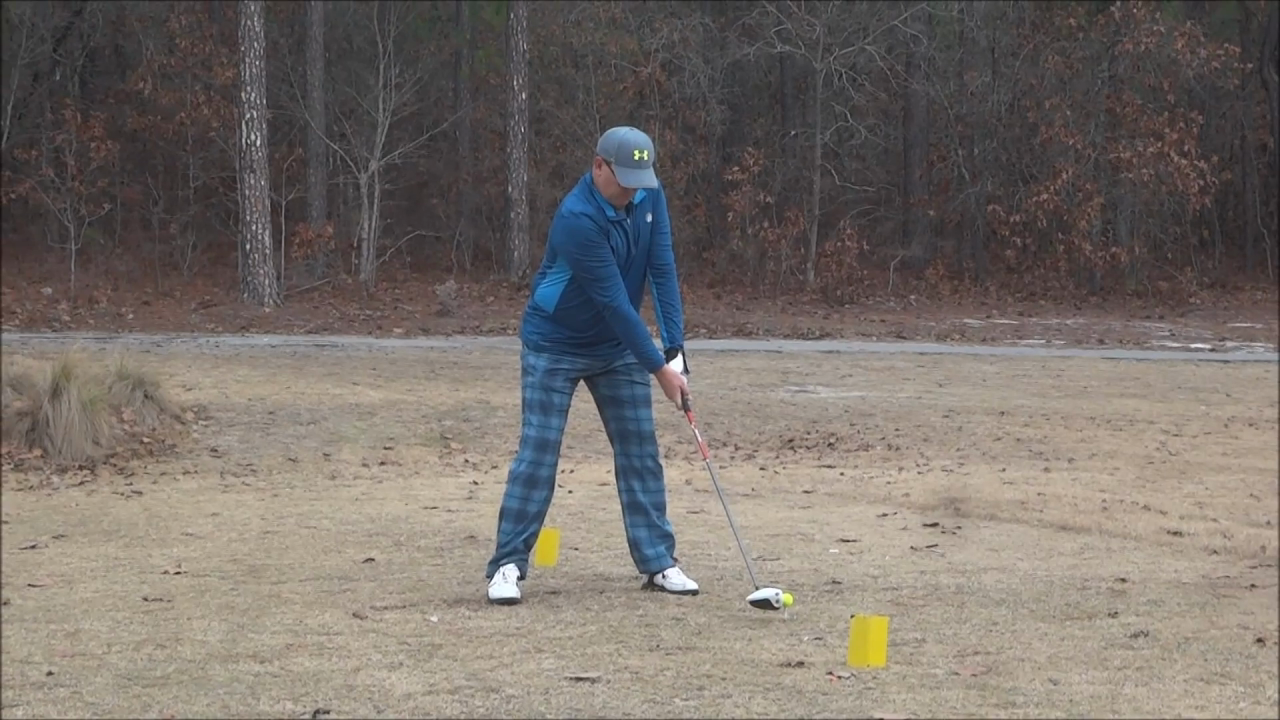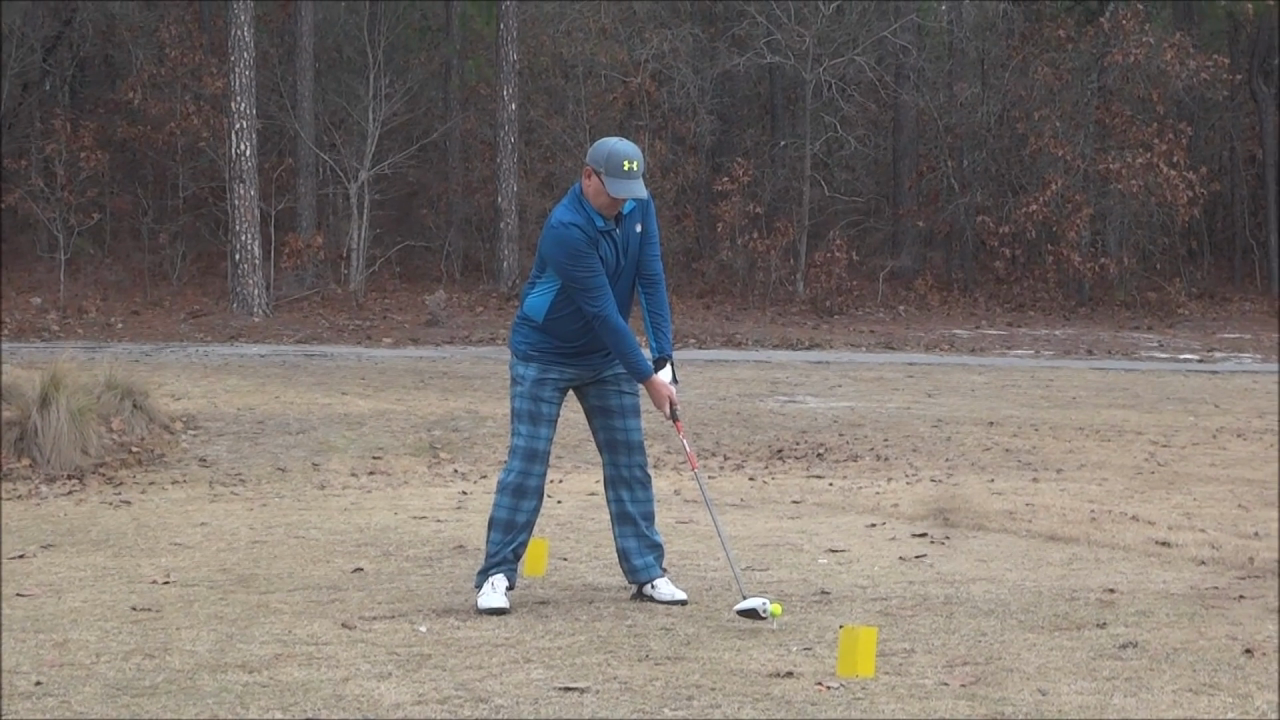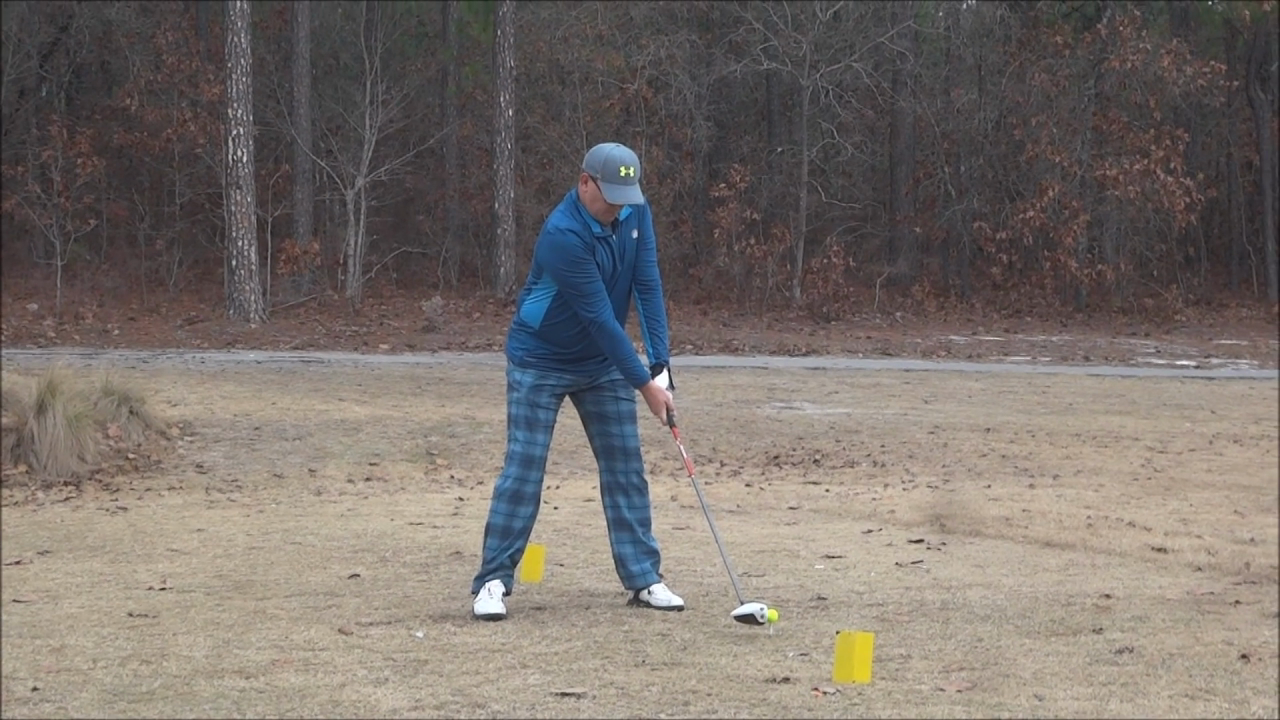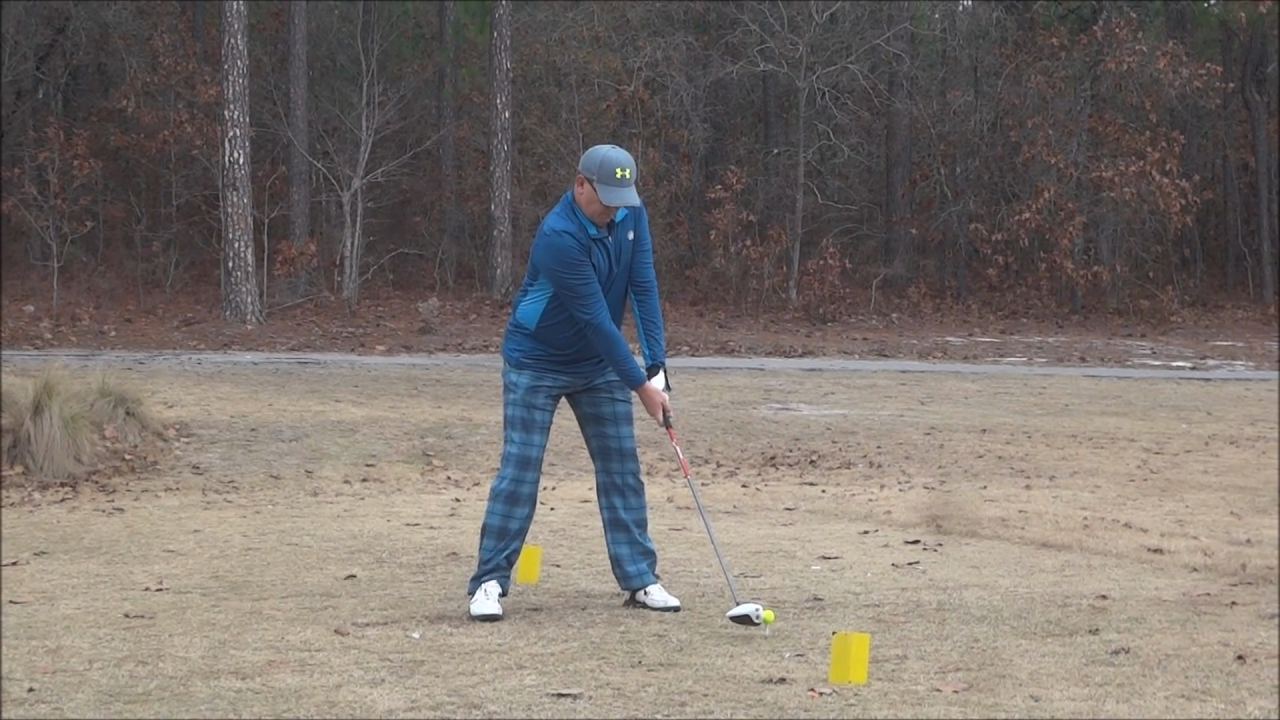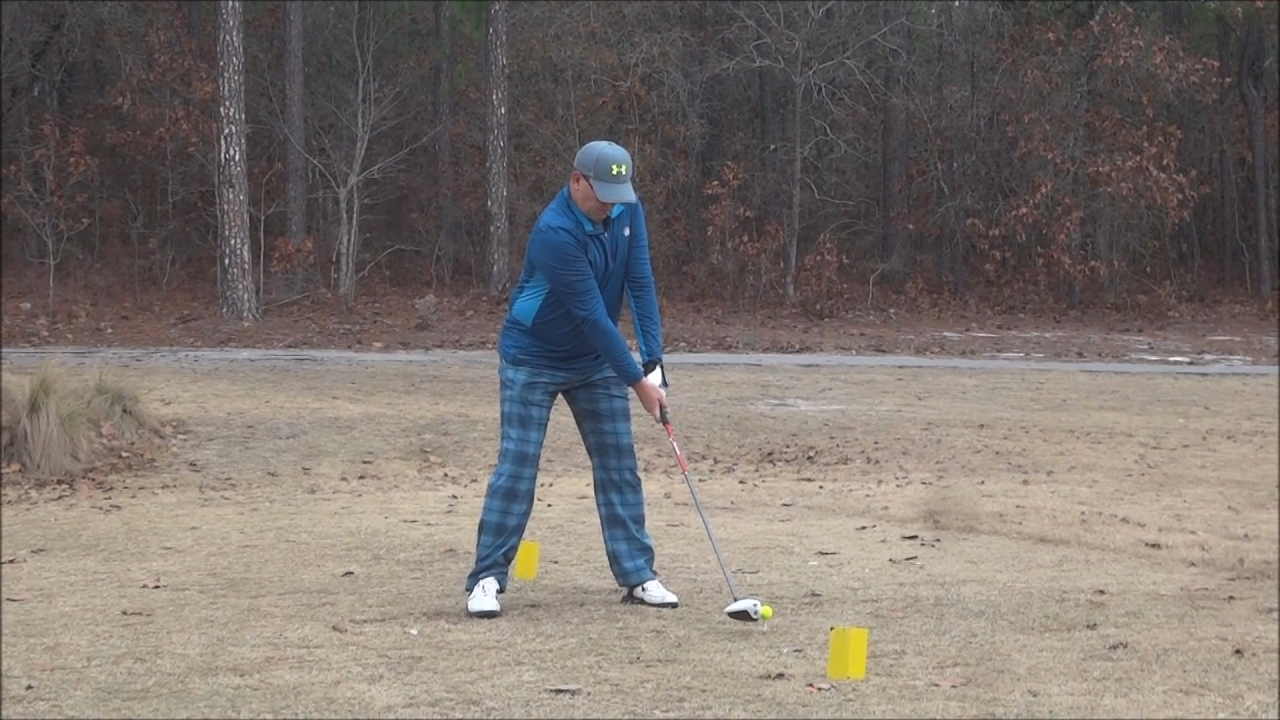
dt=0.7s
person 1, frame 1
left shoulder: (649, 197)
right shoulder: (577, 218)
left elbow: (663, 271)
right elbow: (613, 300)
left wrist: (675, 348)
right wrist: (658, 367)
left hip: (617, 345)
right hip: (555, 346)
left knee: (640, 452)
right knee: (538, 453)
left ankle: (658, 562)
right ankle: (507, 565)
person 1, frame 2
left shoulder: (639, 207)
right shoulder: (566, 228)
left elbow: (652, 281)
right elbow: (603, 311)
left wrist: (664, 358)
right wrist: (647, 377)
left hip: (607, 355)
right hip: (544, 356)
left knee: (630, 462)
right knee: (527, 463)
left ankle: (647, 572)
right ankle: (496, 575)
person 1, frame 3
left shoulder: (635, 212)
right shoulder: (562, 234)
left elbow: (648, 286)
right elbow: (599, 316)
left wrist: (660, 364)
right wrist: (644, 383)
left hip: (603, 361)
right hip: (540, 362)
left knee: (625, 468)
right knee: (523, 470)
left ankle: (643, 578)
right ankle: (493, 581)
person 1, frame 4
left shoulder: (631, 214)
right shoulder: (559, 236)
left elbow: (644, 288)
right elbow: (595, 318)
left wrist: (657, 365)
right wrist: (641, 384)
left hip: (599, 362)
right hip: (537, 362)
left knee: (622, 469)
right knee: (520, 470)
left ankle: (640, 579)
right ankle: (489, 582)
person 1, frame 5
left shoulder: (627, 209)
right shoulder: (555, 232)
left elbow: (640, 284)
right elbow: (592, 314)
left wrist: (654, 361)
right wrist: (637, 380)
left hip: (596, 358)
right hip: (533, 359)
left knee: (619, 465)
right knee: (517, 466)
left ankle: (637, 575)
right ankle: (487, 578)
